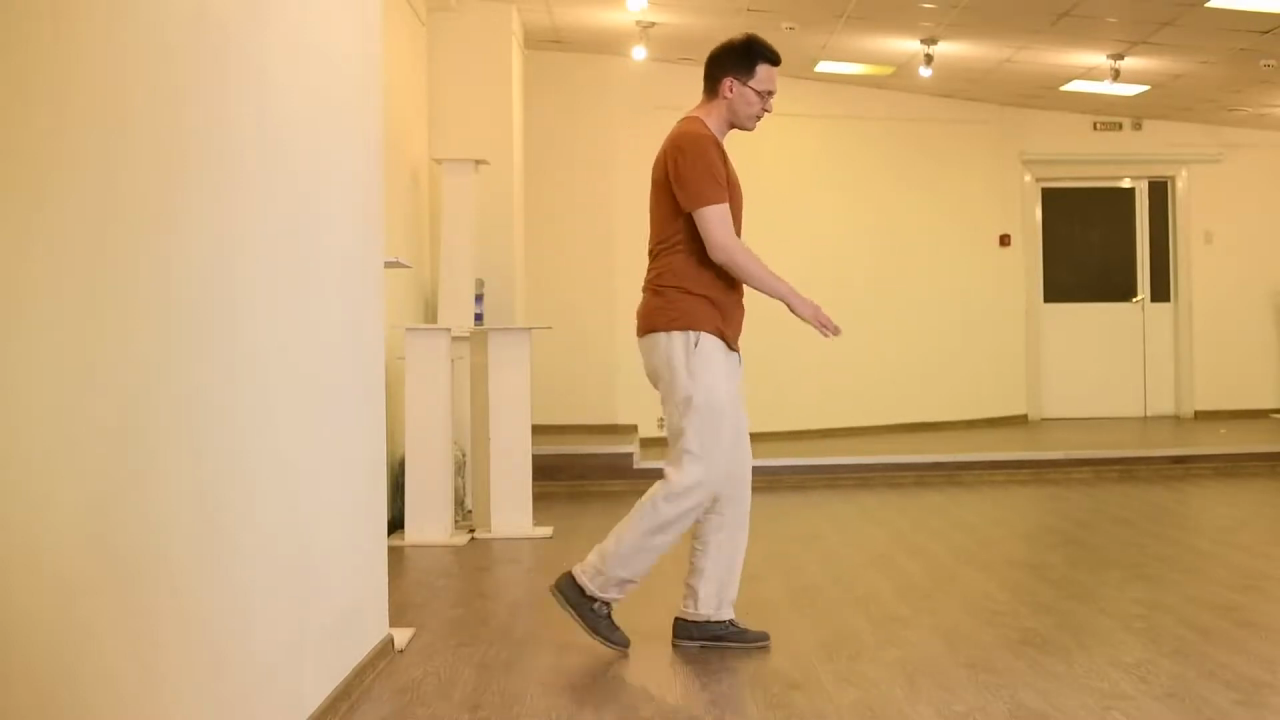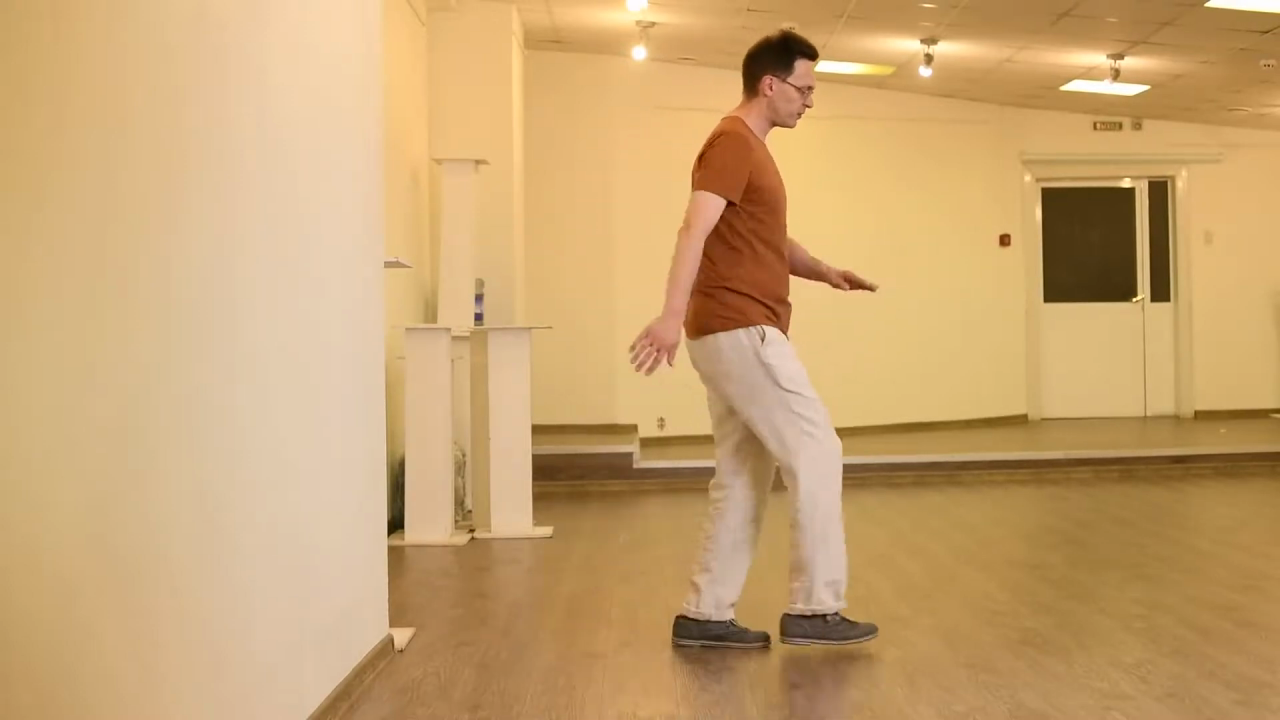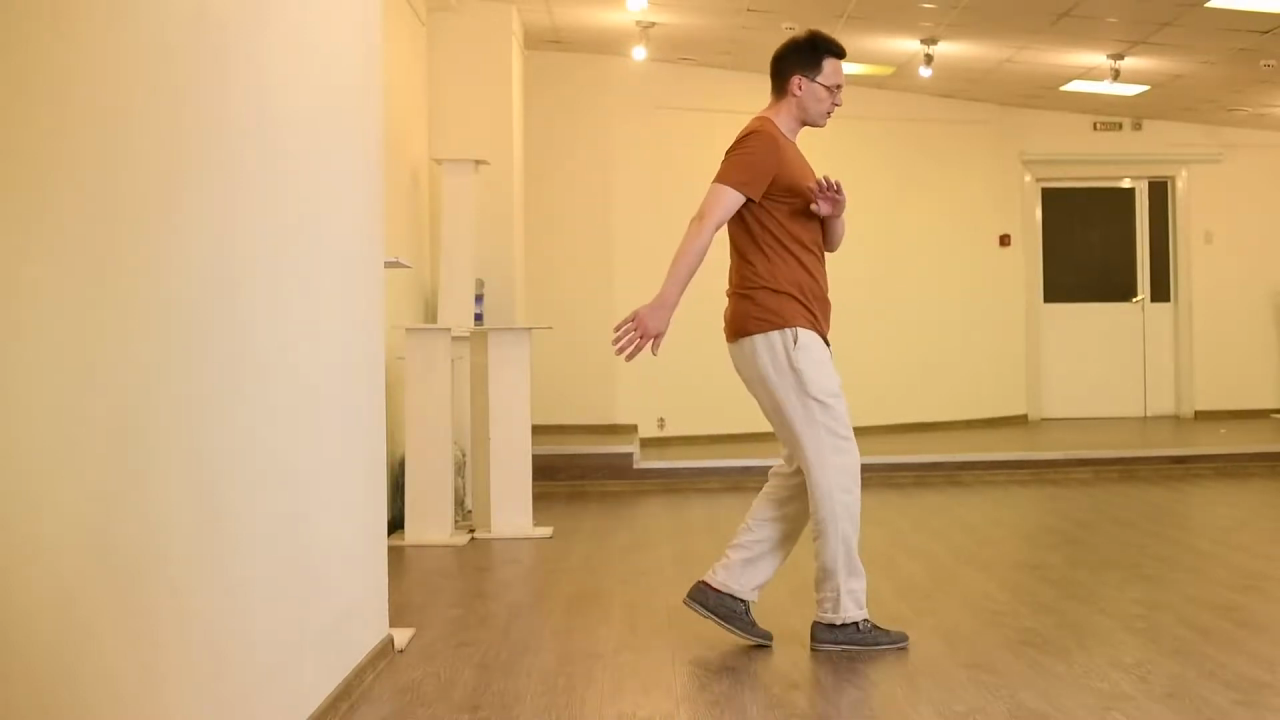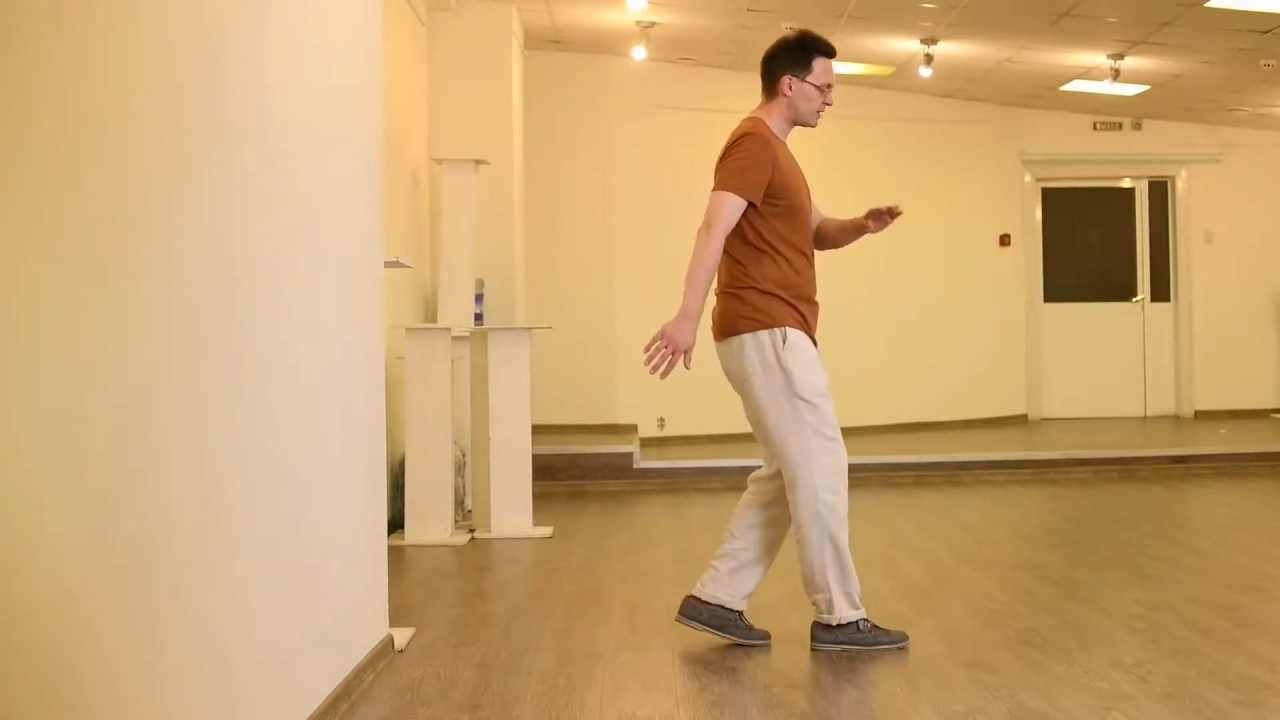
dt=0.3s
person 1, frame 1
left shoulder: (701, 145)
right shoulder: (695, 143)
right elbow: (722, 248)
right wrist: (793, 298)
left hip: (703, 337)
right hip: (689, 336)
left knee: (730, 477)
right knee: (699, 476)
left ankle: (705, 614)
right ankle: (593, 583)
person 1, frame 2
left shoulder: (751, 149)
right shoulder: (732, 142)
left elbow: (769, 247)
right elbow: (696, 230)
left wrist: (827, 273)
right wrist: (671, 314)
left hip: (736, 334)
right hip: (740, 333)
left knee: (743, 475)
right knee: (815, 453)
left ankle: (705, 613)
right ankle: (813, 606)
person 1, frame 3
left shoulder: (787, 151)
right shoulder: (761, 142)
left elbow: (826, 242)
right elbow: (707, 220)
left wrist: (832, 211)
right wrist: (664, 304)
left hip: (785, 334)
right hip: (779, 334)
left knee: (804, 470)
right knee: (835, 466)
left ankle: (727, 587)
right ankle: (841, 618)
person 1, frame 4
left shoulder: (773, 150)
right shoulder: (753, 147)
left elbow: (811, 233)
right elbow: (716, 230)
left wrist: (861, 225)
right wrist: (686, 315)
left hip: (771, 335)
right hip: (767, 333)
left knee: (786, 471)
right knee: (820, 468)
left ankle: (716, 598)
right ankle: (838, 617)
